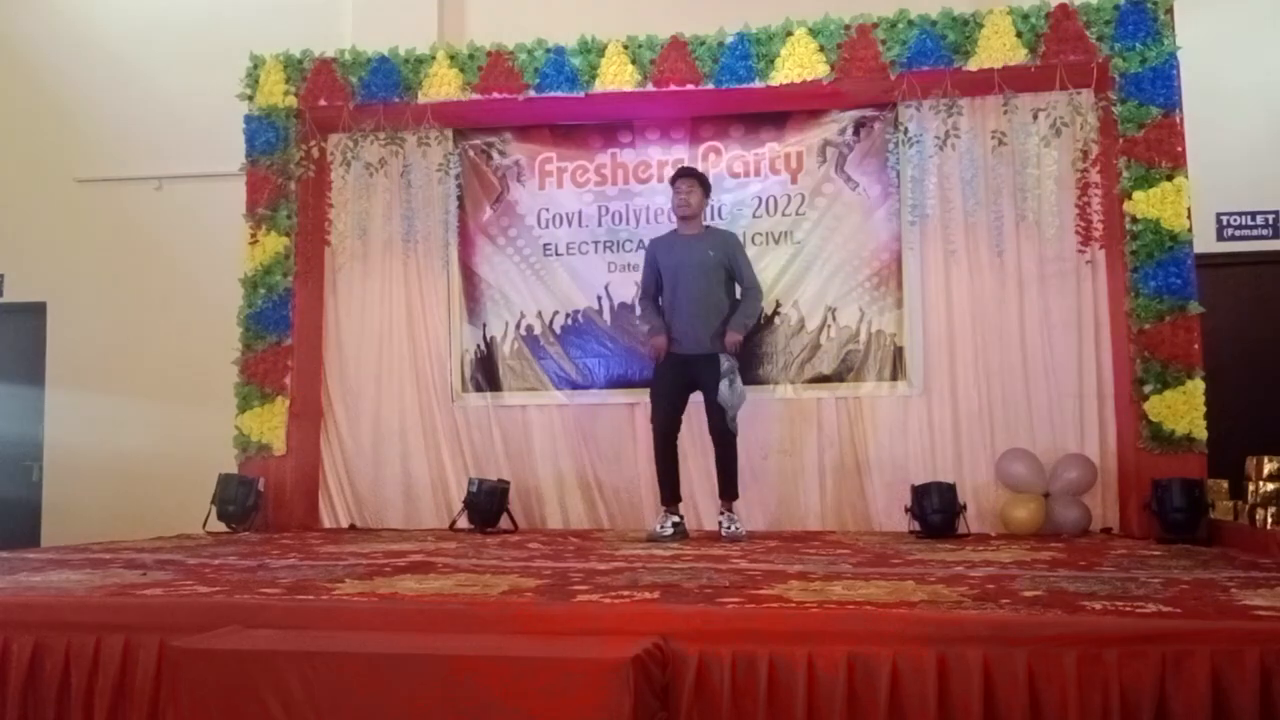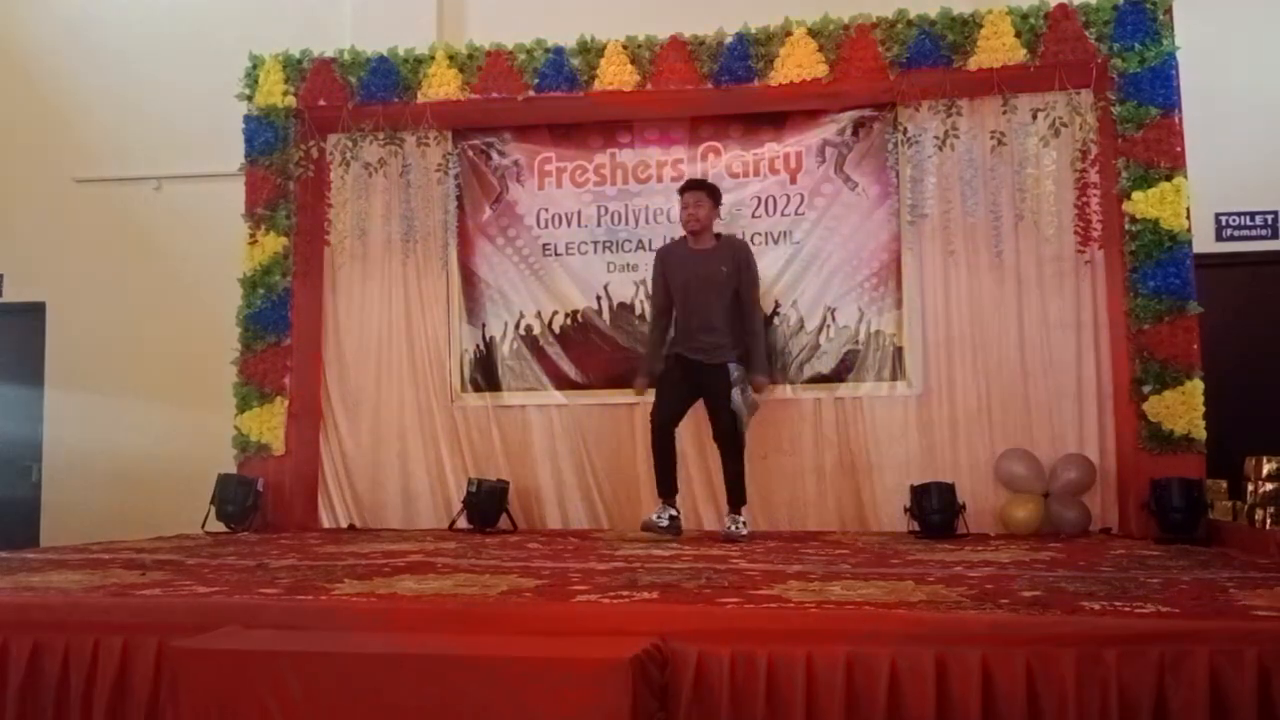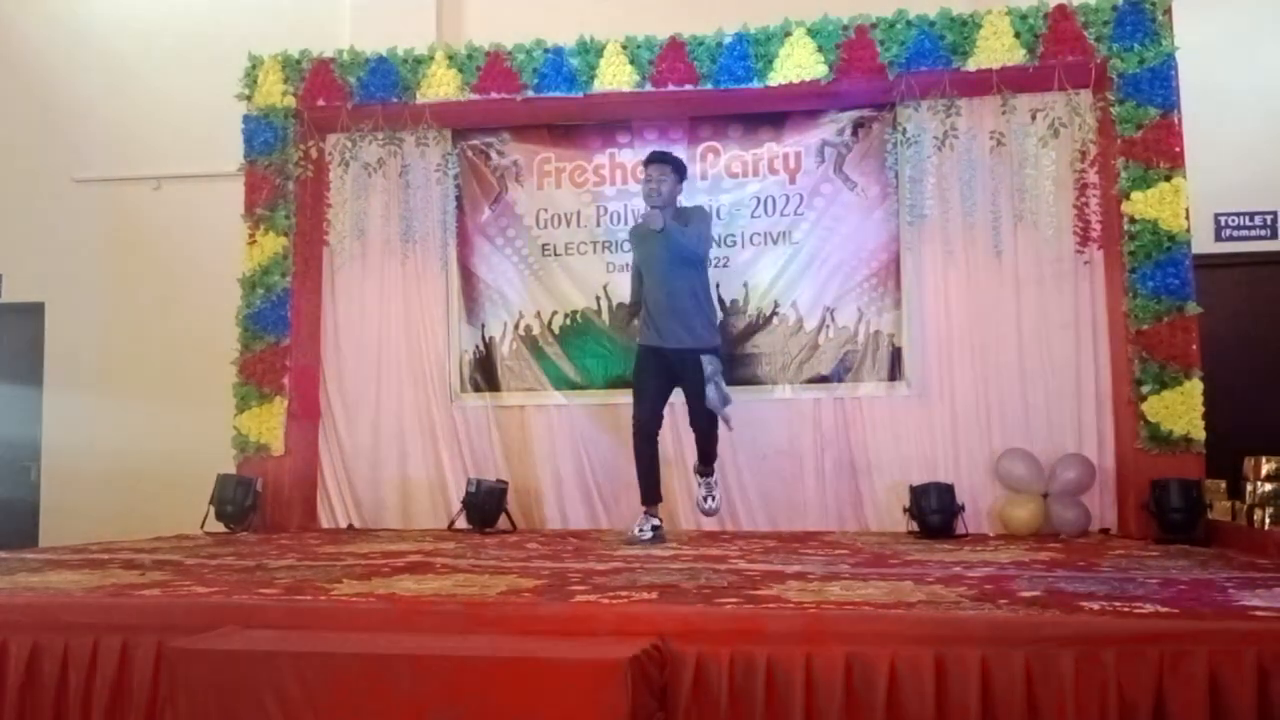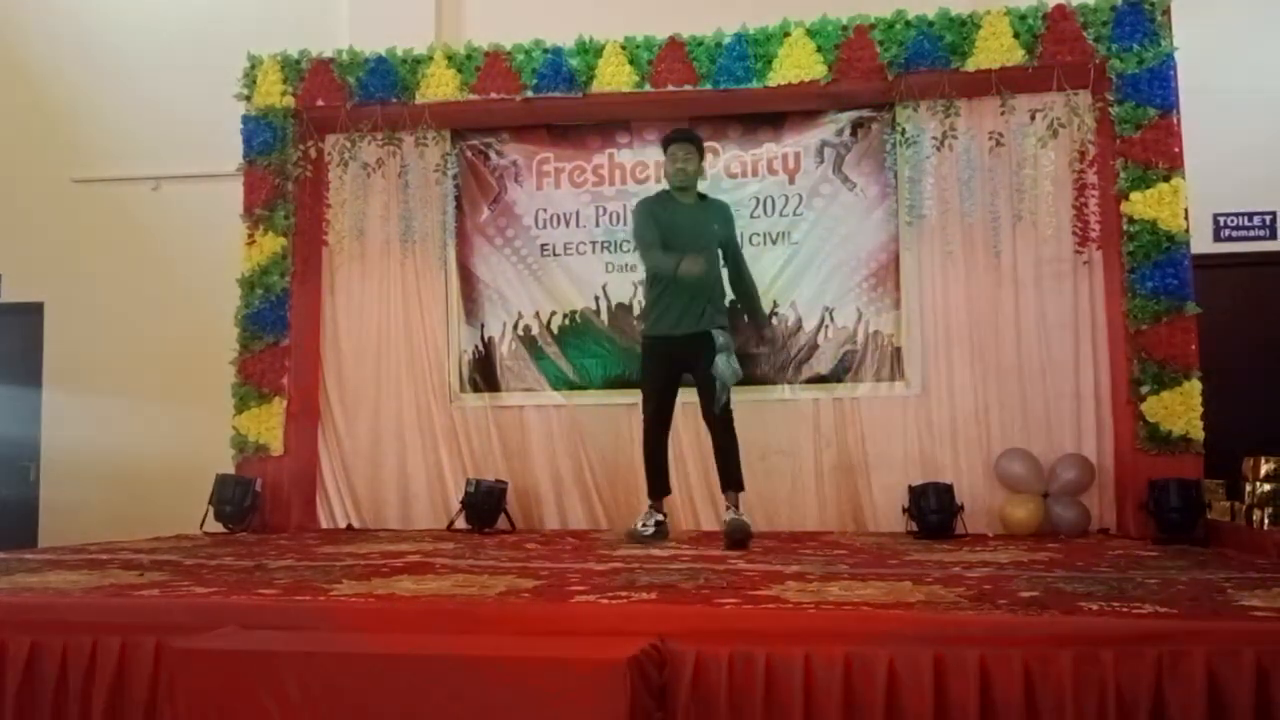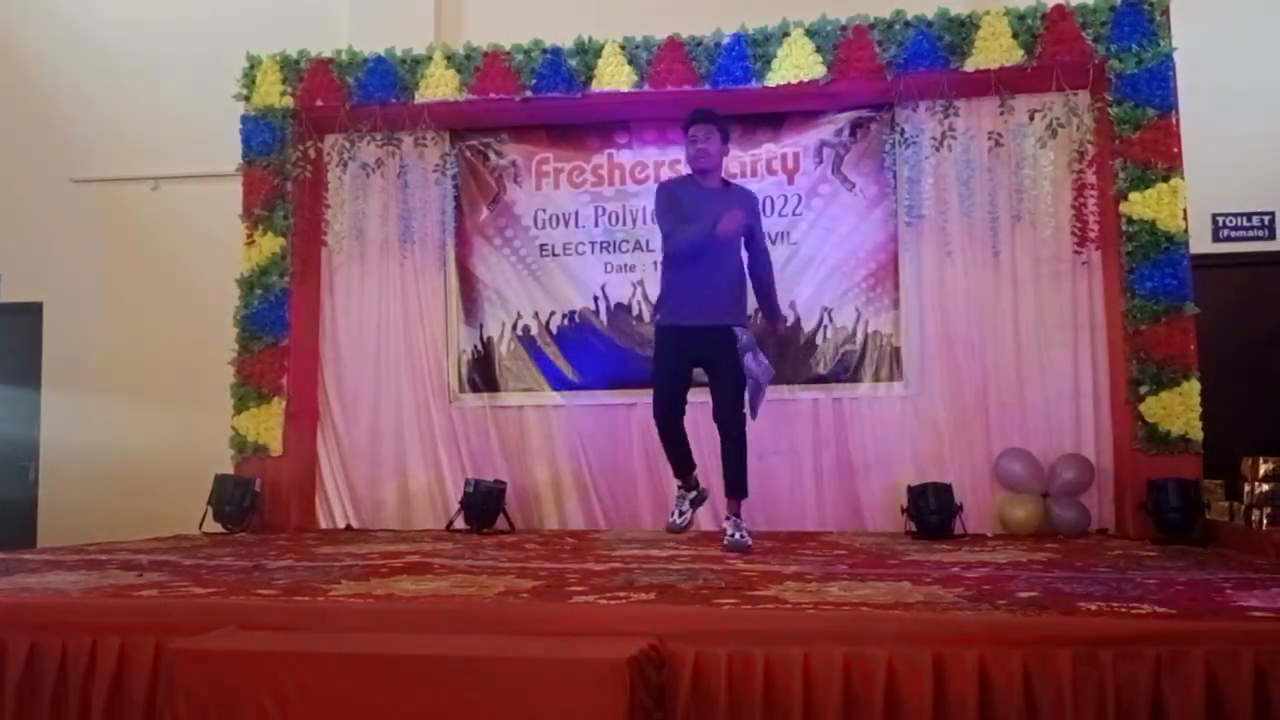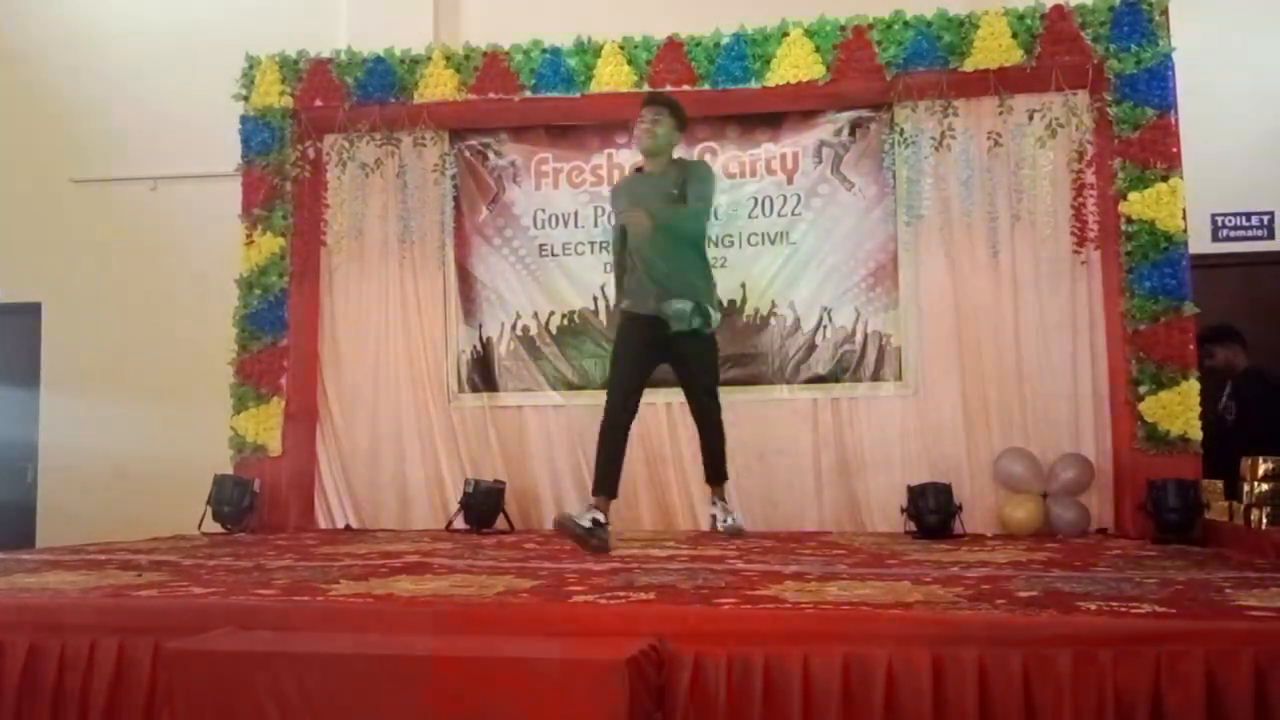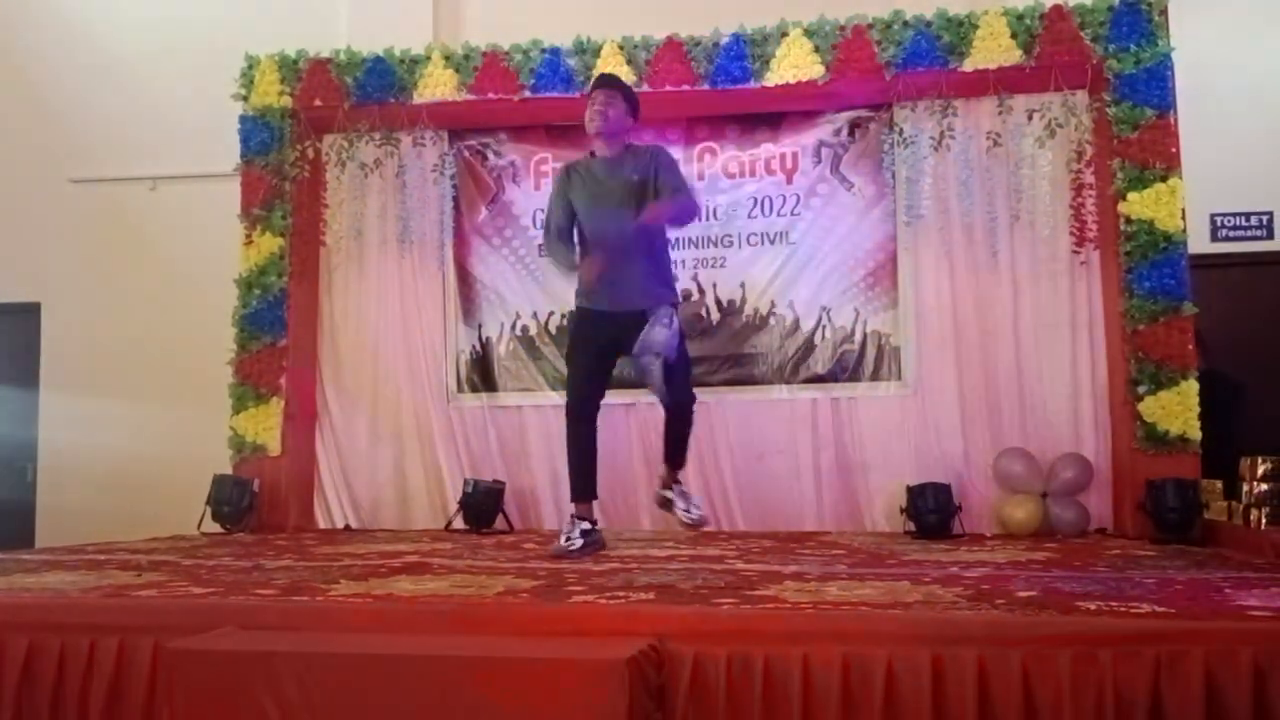
dt=0.4s
person 1, frame 1
left shoulder: (725, 241)
right shoulder: (658, 247)
left elbow: (751, 290)
right elbow: (648, 297)
left wrist: (738, 327)
right wrist: (656, 330)
left hip: (715, 353)
right hip: (672, 355)
left knee: (722, 430)
right knee: (664, 430)
left ankle: (727, 511)
right ankle: (671, 514)
person 1, frame 2
left shoulder: (736, 251)
right shoulder: (667, 256)
left elbow: (750, 311)
right elbow: (660, 314)
left wrist: (758, 367)
right wrist: (647, 368)
left hip: (725, 362)
right hip: (681, 359)
left knee: (729, 437)
right knee: (661, 422)
left ankle: (735, 514)
right ankle: (667, 508)
person 1, frame 3
left shoulder: (696, 217)
right shoulder: (638, 233)
left elbow: (699, 249)
left wrist: (664, 224)
right wrist: (634, 310)
left hip: (697, 344)
right hip: (653, 346)
left knee: (704, 423)
right knee: (644, 426)
left ankle: (705, 474)
right ankle: (650, 515)
person 1, frame 4
left shoulder: (719, 211)
right shoulder: (648, 210)
left elbow: (737, 266)
right elbow: (649, 255)
left wrist: (757, 318)
right wrist: (680, 264)
left hip: (708, 331)
right hip: (661, 335)
left knee: (719, 415)
right knee: (655, 422)
left ankle: (733, 510)
right ankle: (656, 511)
person 1, frame 5
left shoulder: (745, 199)
right shoulder: (670, 192)
left elbow: (758, 257)
right elbow: (675, 243)
left wrist: (772, 312)
right wrist: (715, 229)
left hip: (726, 326)
right hip: (676, 324)
left knee: (730, 417)
right knee: (666, 410)
left ankle: (734, 517)
right ankle: (688, 487)
person 1, frame 6
left shoulder: (696, 174)
right shoulder: (623, 191)
left elbow: (698, 221)
left wrist: (654, 219)
right wrist: (621, 299)
left hip: (690, 317)
right hip: (639, 315)
left knee: (706, 410)
right knee: (618, 408)
left ankle: (718, 498)
right ankle: (597, 515)
person 1, frame 7
left shoulder: (654, 159)
right shoulder: (570, 175)
left elbow: (687, 206)
right elbow: (554, 238)
left wrist: (660, 211)
right wrist: (578, 262)
left hip: (653, 308)
right hip: (595, 311)
left knee: (680, 400)
right knee: (579, 408)
left ankle: (672, 483)
right ankle: (583, 520)
